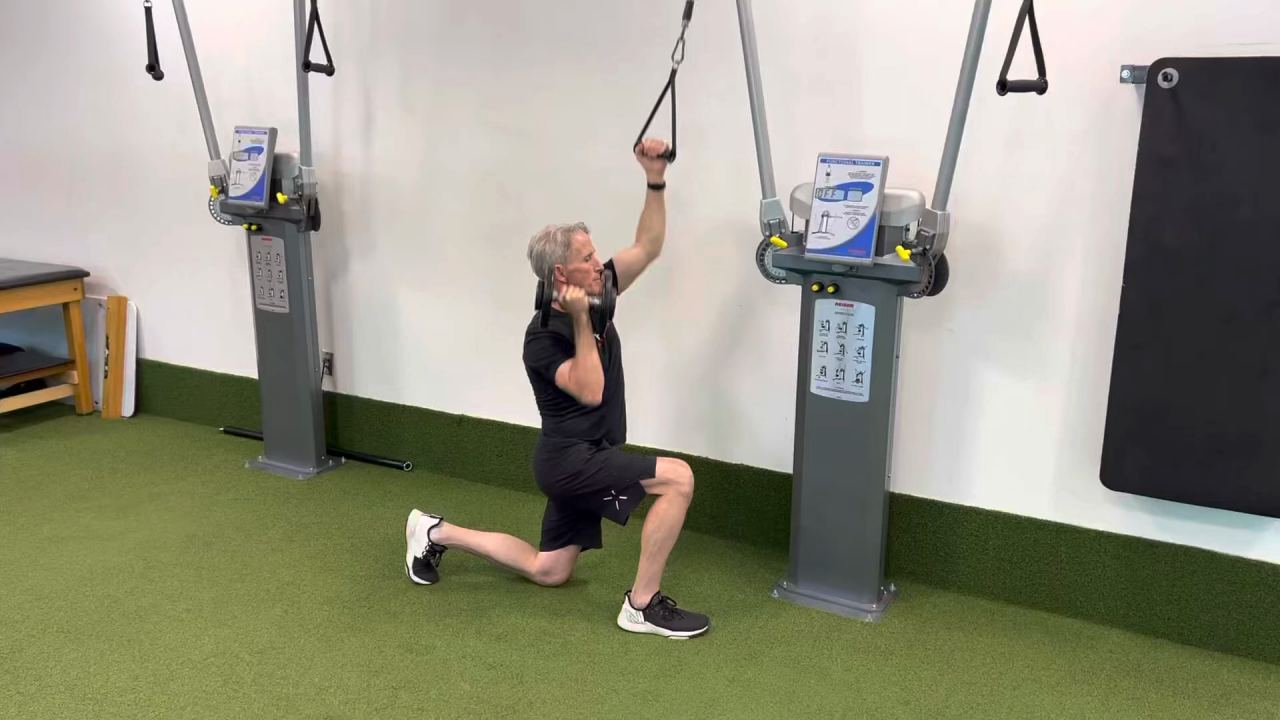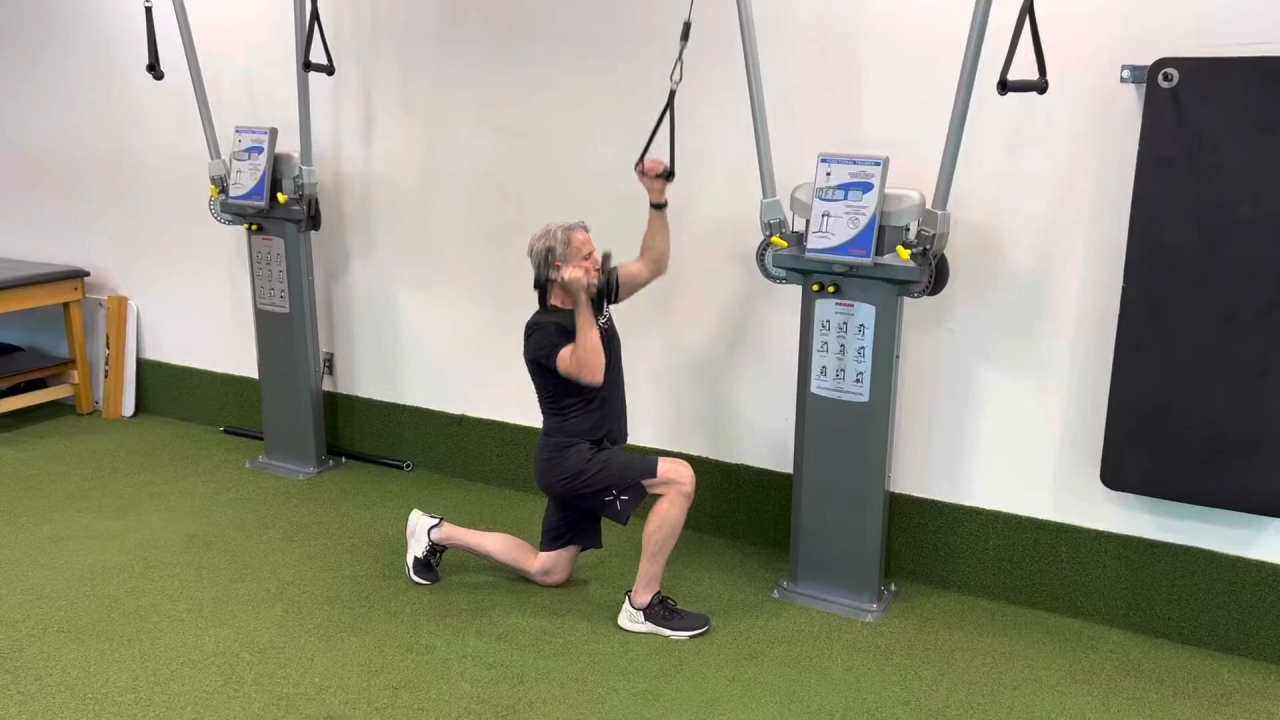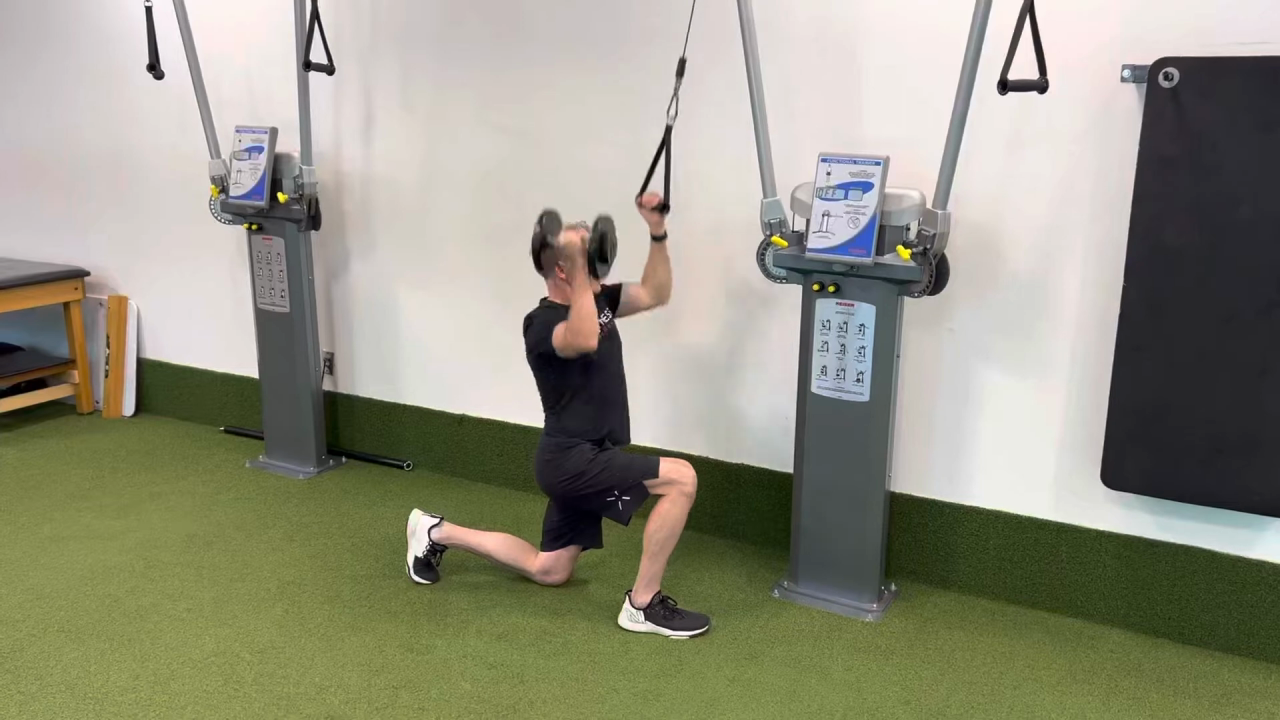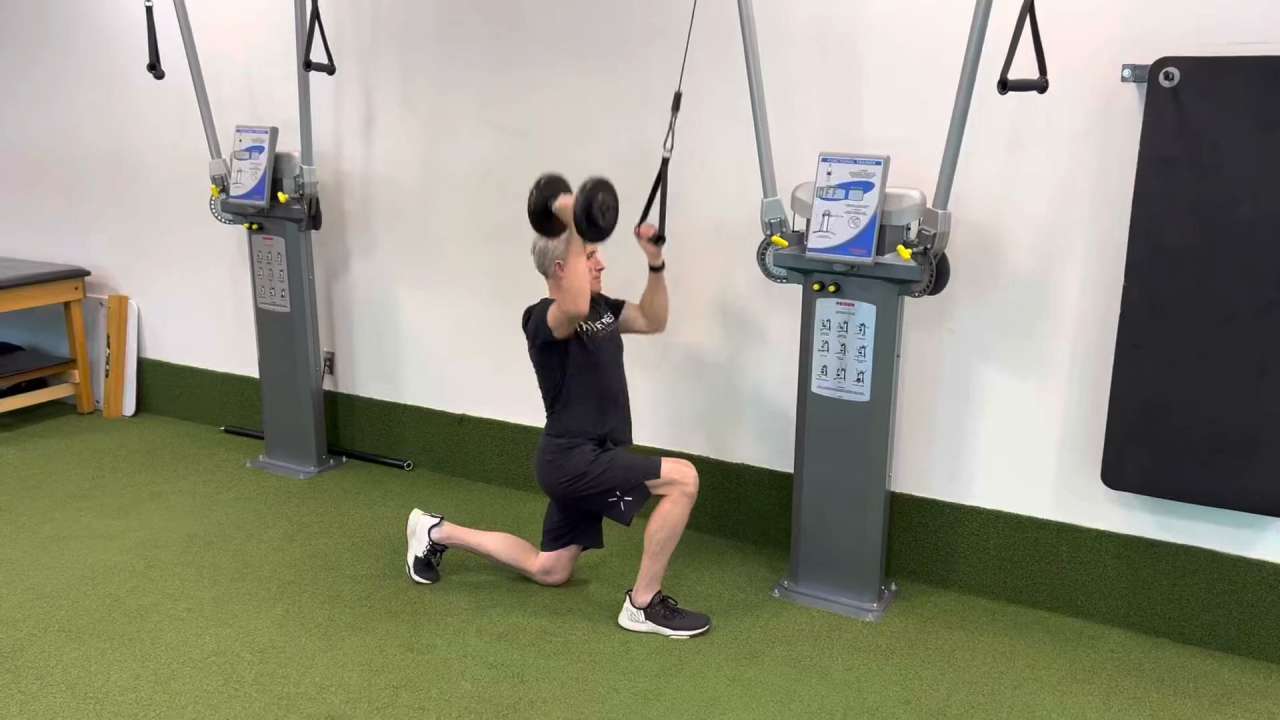
dt=0.1s
person 1, frame 1
left shoulder: (593, 291)
right shoulder: (545, 334)
left elbow: (649, 245)
right elbow: (591, 391)
left wrist: (654, 178)
right wrist: (581, 320)
left hip: (582, 459)
right hip: (571, 460)
left knee: (548, 570)
right knee: (678, 479)
left ankle: (435, 533)
right ankle: (643, 605)
person 1, frame 2
left shoulder: (596, 296)
right shoulder: (543, 329)
left elbow: (654, 263)
right elbow: (592, 373)
left wrist: (657, 198)
right wrist: (582, 302)
left hip: (583, 460)
right hip: (571, 461)
left knee: (547, 571)
right knee: (679, 479)
left ankle: (436, 534)
right ankle: (643, 604)
person 1, frame 3
left shoulder: (599, 300)
right shoulder: (541, 322)
left elbow: (657, 293)
right elbow: (585, 339)
left wrist: (656, 227)
right wrist: (577, 259)
left hip: (584, 460)
right hip: (573, 460)
left knee: (548, 570)
right knee: (680, 478)
left ankle: (436, 534)
right ankle: (643, 605)
person 1, frame 4
left shoulder: (600, 306)
right shoulder: (542, 318)
left elbow: (655, 321)
right elbow: (574, 308)
left wrist: (654, 259)
right wrist: (572, 227)
left hip: (585, 460)
right hip: (574, 460)
left knee: (548, 570)
right knee: (682, 479)
left ankle: (437, 533)
right ankle: (643, 604)
